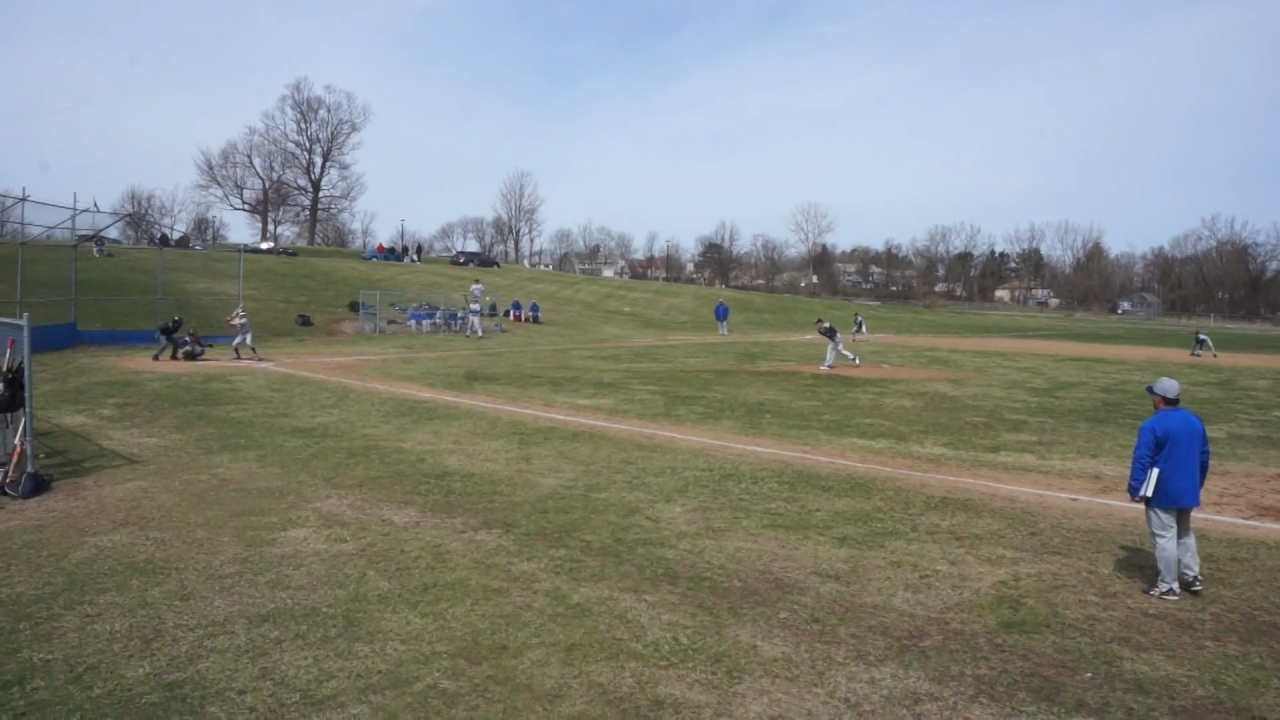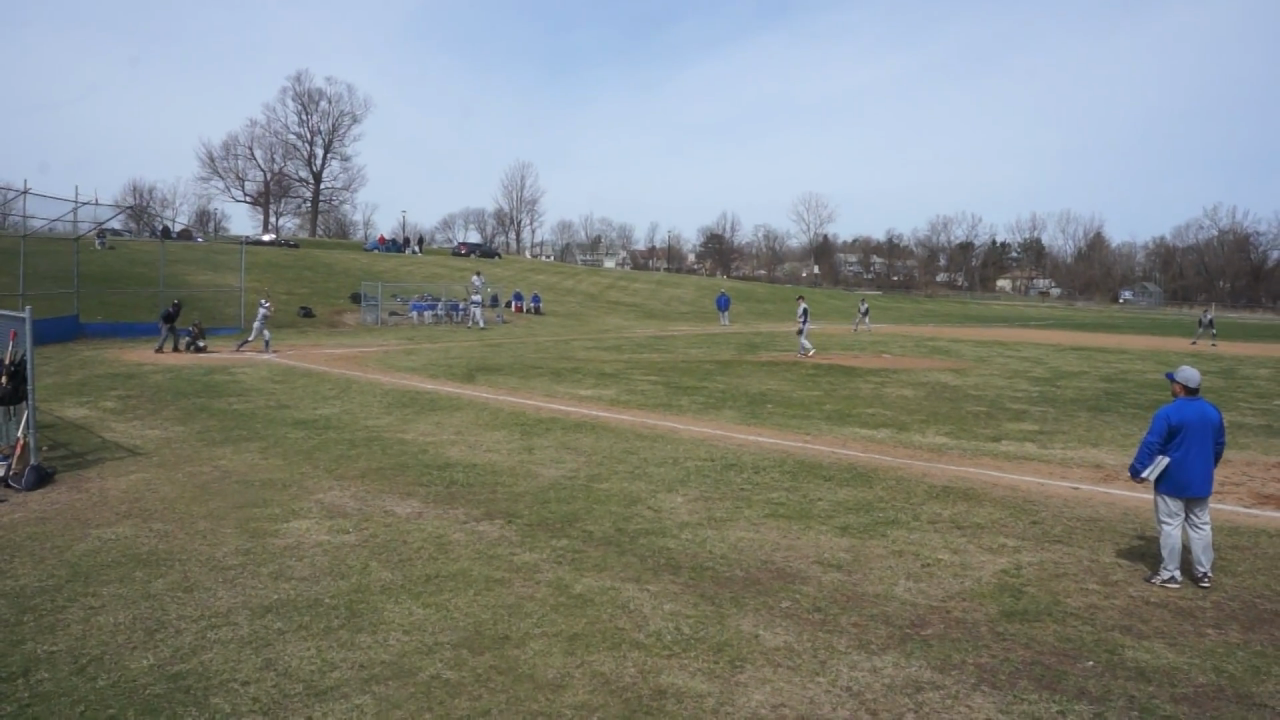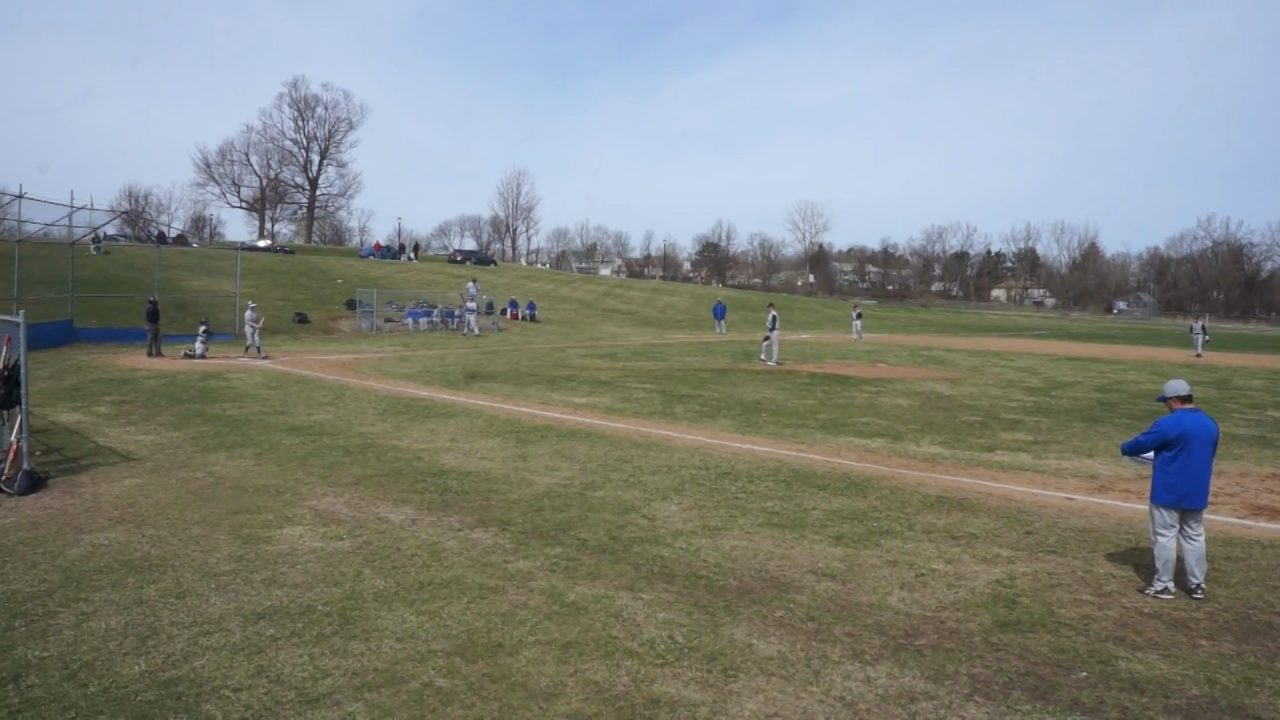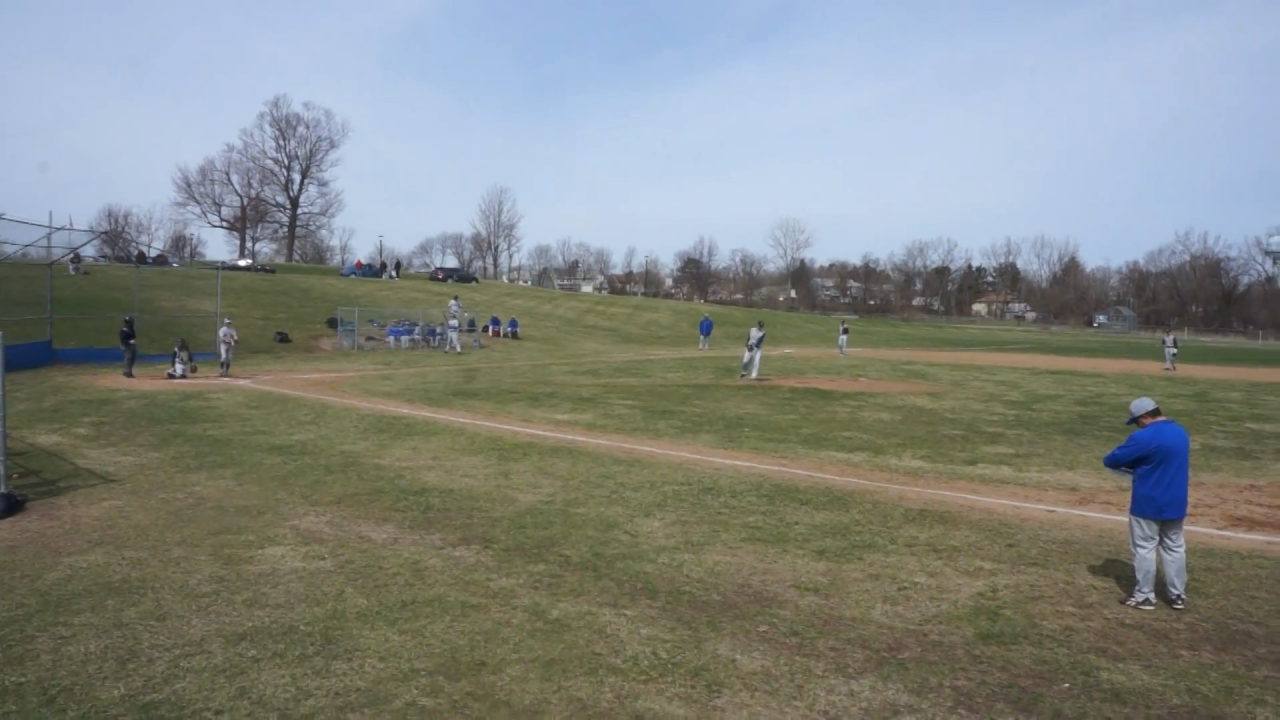
dt=1s
person 1, frame 1
left shoulder: (1152, 425)
right shoulder: (1195, 421)
left elbow: (1141, 460)
right elbow: (1204, 455)
left wrist: (1136, 489)
right wrist: (1198, 482)
left hip: (1162, 492)
right hip: (1188, 490)
left knee: (1164, 537)
right knee: (1184, 534)
left ankle: (1168, 586)
right ankle: (1192, 577)
person 1, frame 2
left shoulder: (1168, 413)
right shoulder: (1213, 412)
left elbow: (1151, 445)
right elbow: (1219, 446)
left wrist: (1137, 470)
left hip: (1172, 481)
right hip: (1201, 481)
left knee: (1170, 527)
right knee: (1200, 526)
left ankle: (1170, 574)
right ankle: (1204, 573)
person 1, frame 3
left shoulder: (1168, 423)
right shoulder: (1210, 424)
left elbow: (1141, 444)
left wrist: (1125, 448)
left hip: (1168, 492)
right hip: (1197, 492)
left knee: (1165, 537)
right knee: (1194, 537)
left ankle: (1163, 585)
right ankle: (1197, 584)
person 1, frame 4
left shoulder: (1144, 437)
right shoulder: (1181, 433)
left elbow: (1113, 460)
left wrist: (1107, 460)
left hip: (1148, 504)
right hip: (1176, 503)
left knee: (1144, 549)
right knee: (1174, 548)
left ankle: (1144, 596)
right ankle: (1178, 595)
